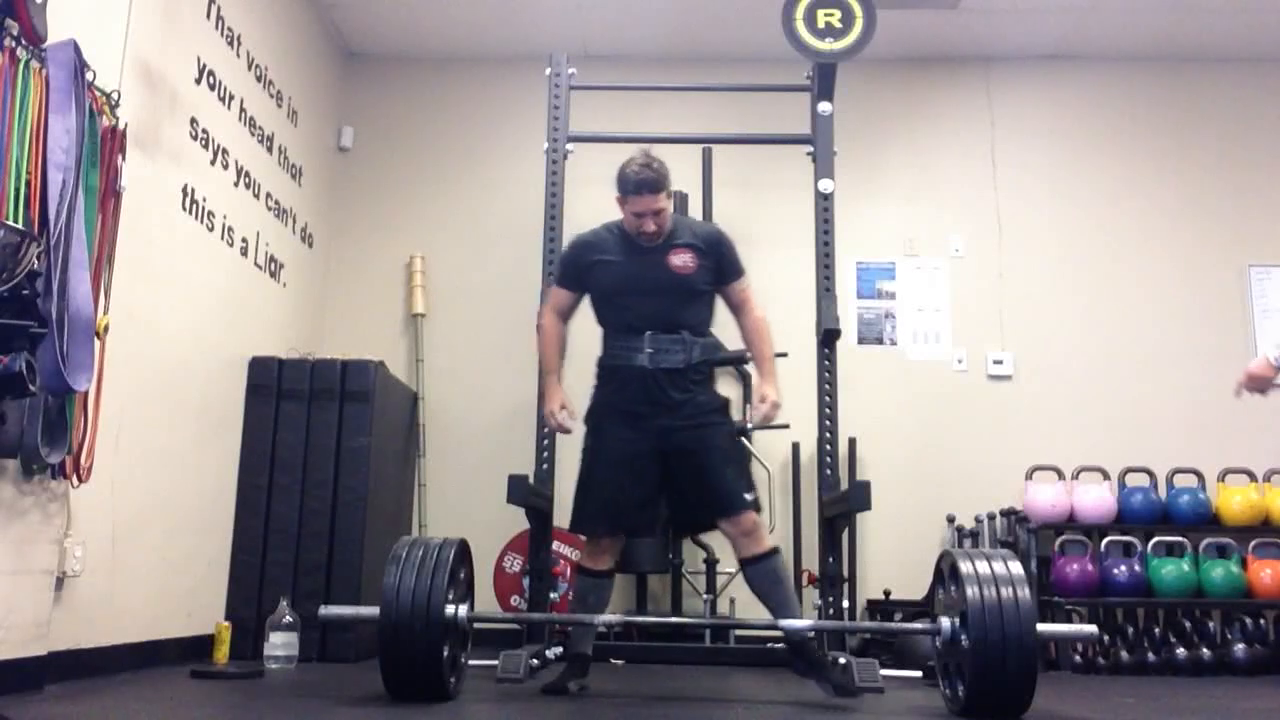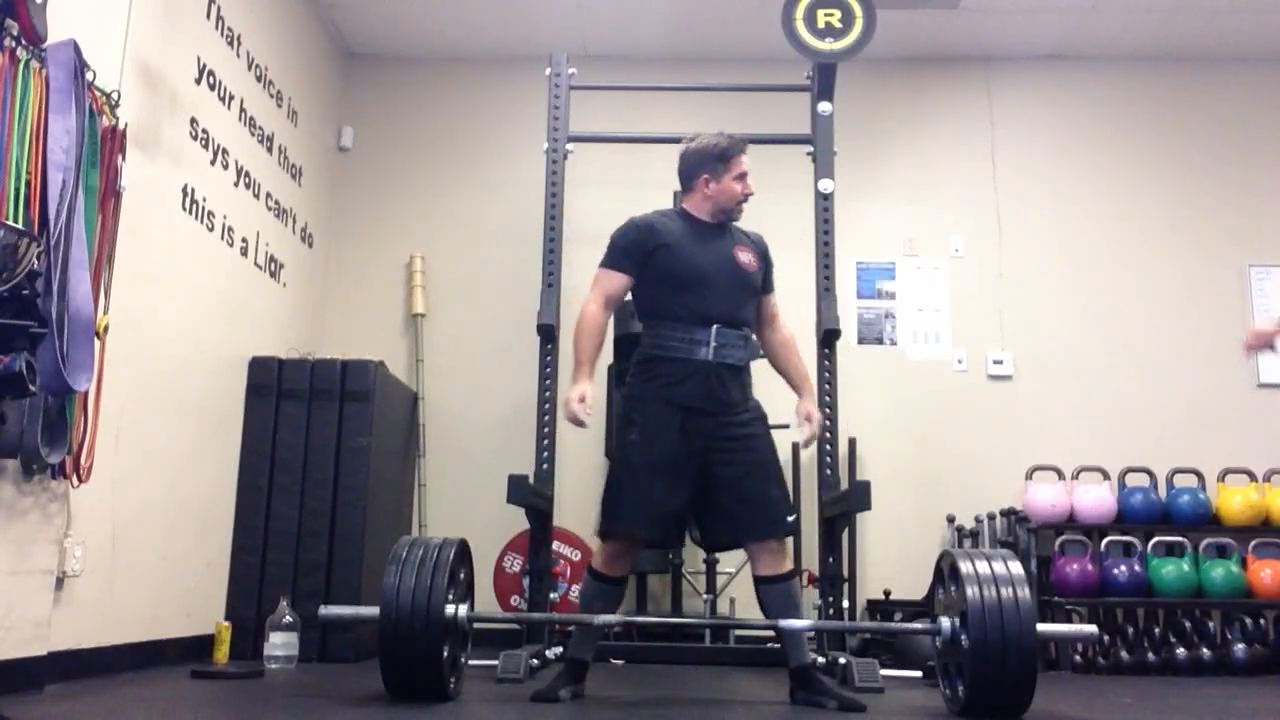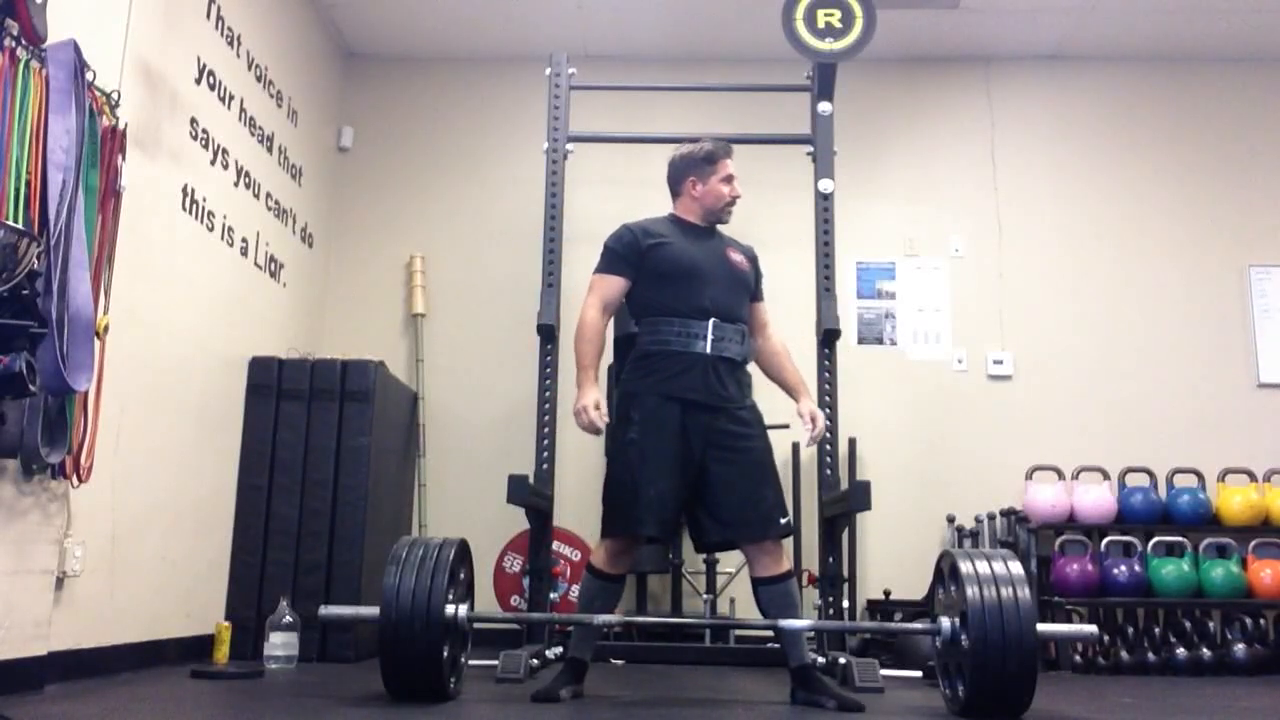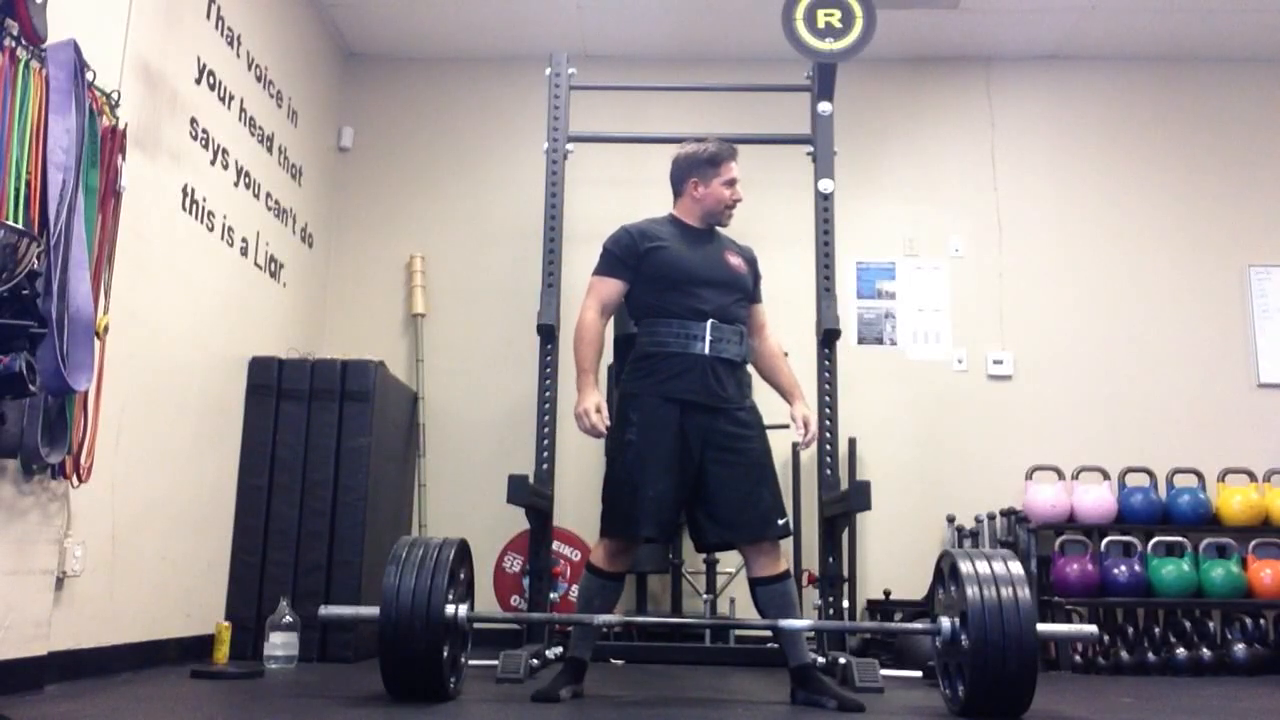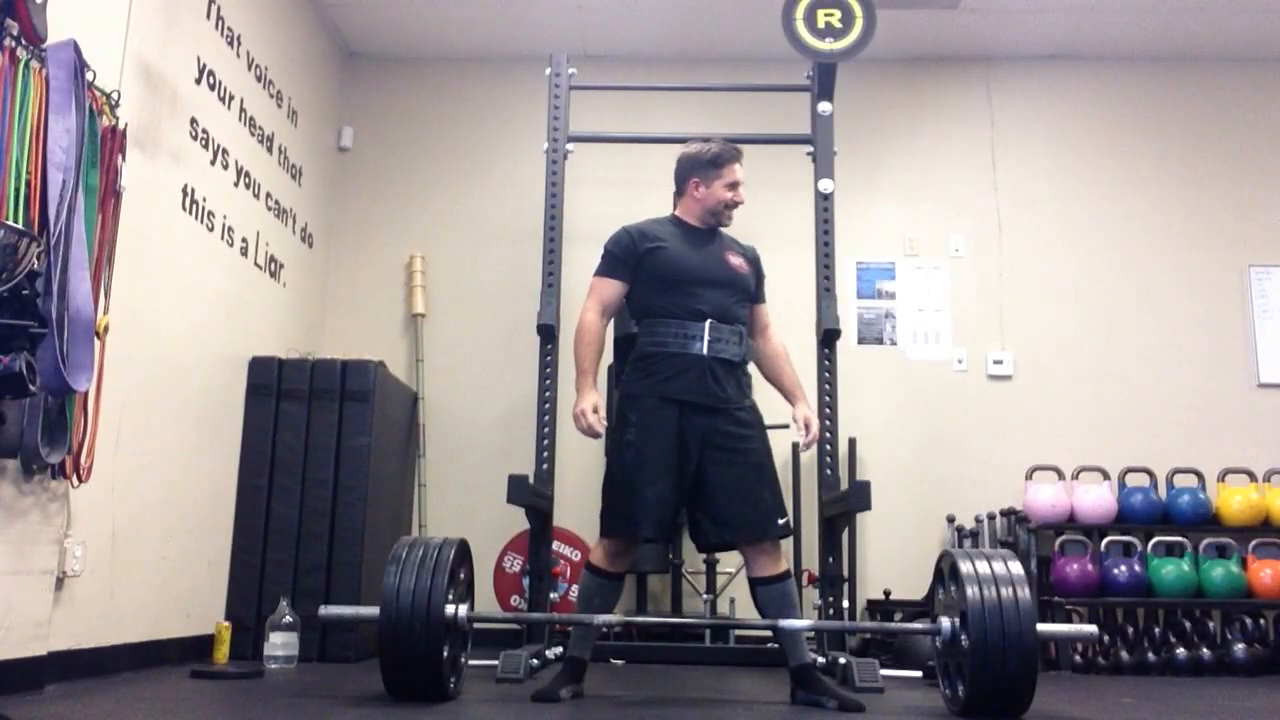
dt=1s
person 1, frame 1
left shoulder: (707, 241)
right shoulder: (589, 250)
left elbow: (747, 308)
right elbow: (553, 316)
left wrist: (767, 378)
right wrist: (553, 386)
left hip: (695, 402)
right hip: (620, 410)
left knee: (744, 522)
right knee: (602, 537)
left ankle: (804, 649)
right ankle: (577, 660)
person 1, frame 2
left shoulder: (752, 248)
right shoulder: (646, 233)
left elbow: (772, 327)
right elbow: (597, 304)
left wrist: (805, 393)
right wrist: (581, 378)
left hip: (734, 410)
right hip: (660, 406)
left knee: (769, 540)
right knee: (622, 540)
left ankle: (803, 675)
right ankle: (575, 667)
person 1, frame 3
left shoulder: (742, 255)
right shoulder: (638, 238)
left elbow: (763, 335)
right elbow: (596, 309)
left wrist: (802, 395)
right wrist: (587, 384)
left hip: (731, 409)
right hip: (655, 405)
left knee: (765, 538)
right knee: (622, 536)
left ankle: (803, 673)
right ankle: (574, 667)
person 1, frame 4
left shoulder: (740, 256)
right shoulder: (637, 240)
left elbow: (760, 337)
right elbow: (594, 312)
left wrist: (796, 397)
right wrist: (587, 388)
left hip: (730, 411)
right hip: (655, 407)
left knee: (763, 539)
right knee: (620, 537)
left ankle: (803, 673)
right ankle: (574, 666)
person 1, frame 5
left shoulder: (744, 256)
right shoulder: (638, 240)
left elbow: (763, 336)
right elbow: (595, 313)
left wrist: (799, 400)
right wrist: (586, 388)
left hip: (731, 410)
right hip: (654, 407)
left knee: (763, 540)
right knee: (620, 537)
left ankle: (804, 674)
right ankle: (574, 666)
